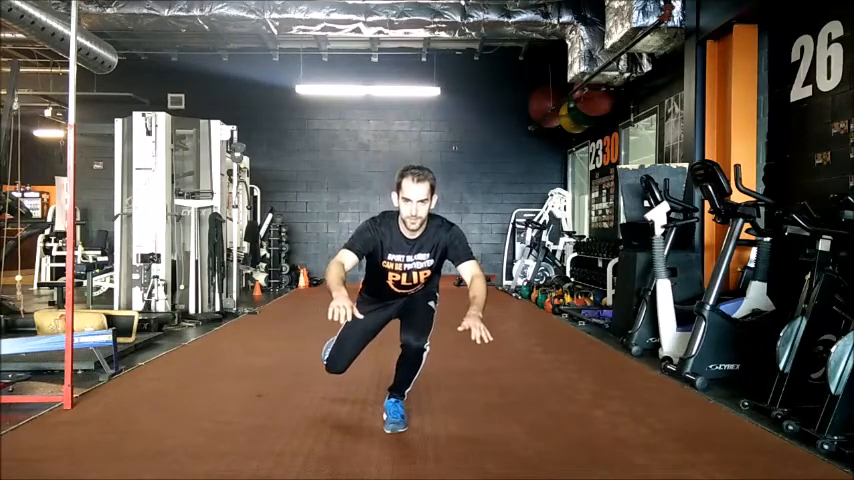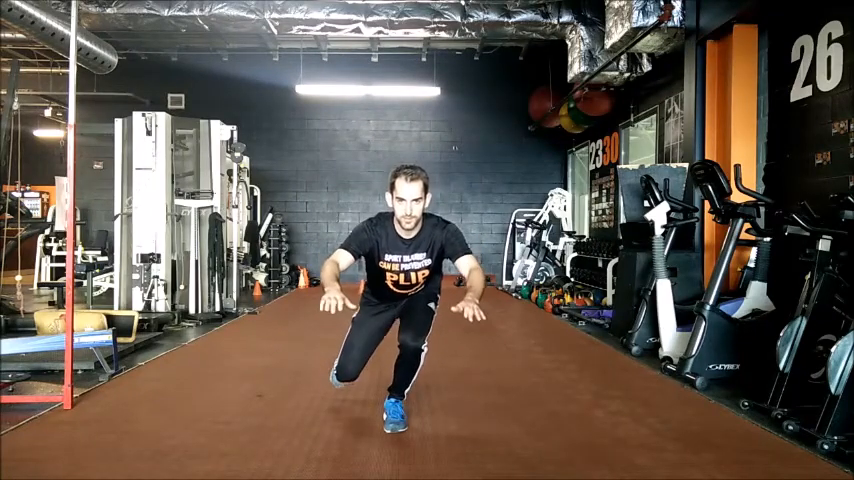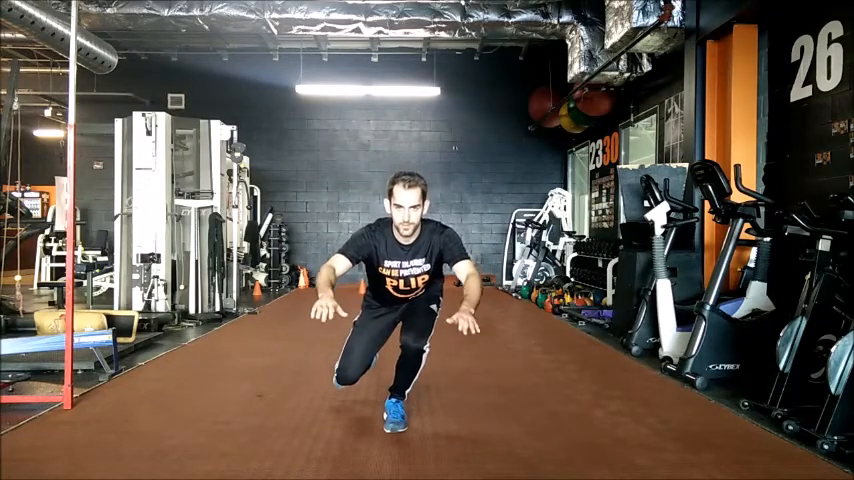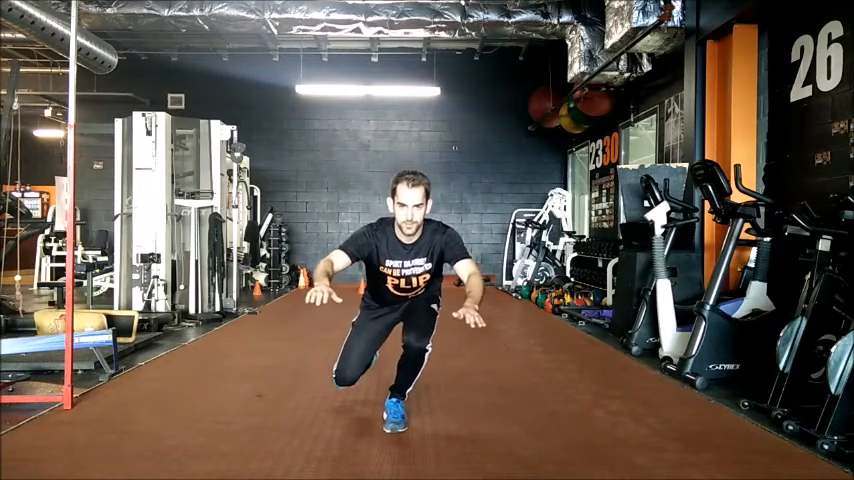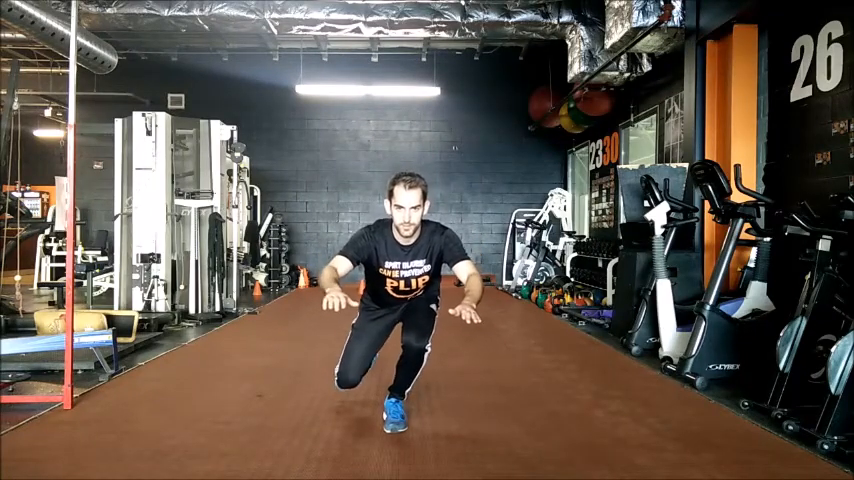
dt=0.4s
person 1, frame 1
left shoulder: (447, 233)
right shoulder: (375, 228)
left elbow: (474, 275)
right elbow: (338, 263)
left wrist: (474, 312)
right wrist: (339, 294)
left hip: (420, 296)
right hip: (375, 298)
left knee: (415, 343)
right knee: (335, 364)
left ankle: (395, 400)
right ankle: (340, 343)
person 1, frame 2
left shoulder: (443, 231)
right shoulder: (372, 230)
left elbow: (473, 269)
right elbow: (333, 262)
left wrist: (470, 298)
right wrist: (332, 288)
left hip: (421, 297)
right hip: (378, 300)
left knee: (412, 343)
right knee: (346, 373)
left ankle: (395, 400)
right ankle: (344, 368)
person 1, frame 3
left shoulder: (442, 236)
right shoulder: (371, 236)
left elbow: (470, 275)
right elbow: (331, 267)
left wrist: (466, 308)
right wrist: (325, 294)
left hip: (423, 301)
right hip: (380, 303)
left knee: (414, 344)
right knee: (346, 376)
left ankle: (396, 400)
right ankle: (369, 356)
person 1, frame 4
left shoulder: (443, 236)
right shoulder: (372, 234)
left elbow: (472, 274)
right elbow: (330, 262)
left wrist: (471, 303)
right wrist: (322, 282)
left hip: (422, 300)
right hip: (379, 303)
left knee: (417, 343)
right knee: (345, 376)
left ankle: (395, 400)
right ankle: (368, 355)
person 1, frame 5
left shoulder: (441, 237)
right shoulder: (370, 237)
left elbow: (471, 275)
right elbow: (331, 269)
left wrist: (468, 302)
right wrist: (333, 289)
left hip: (421, 301)
right hip: (378, 304)
left knee: (416, 343)
right knee: (347, 379)
left ankle: (395, 400)
right ankle: (367, 352)
